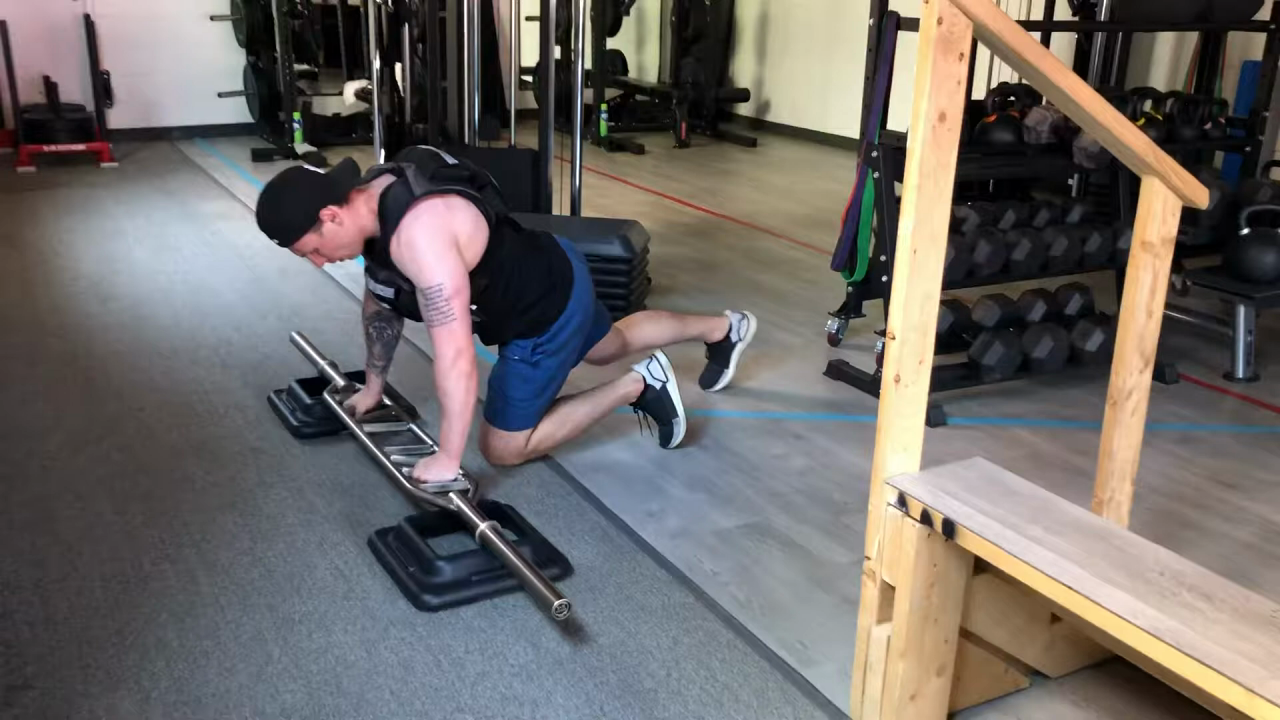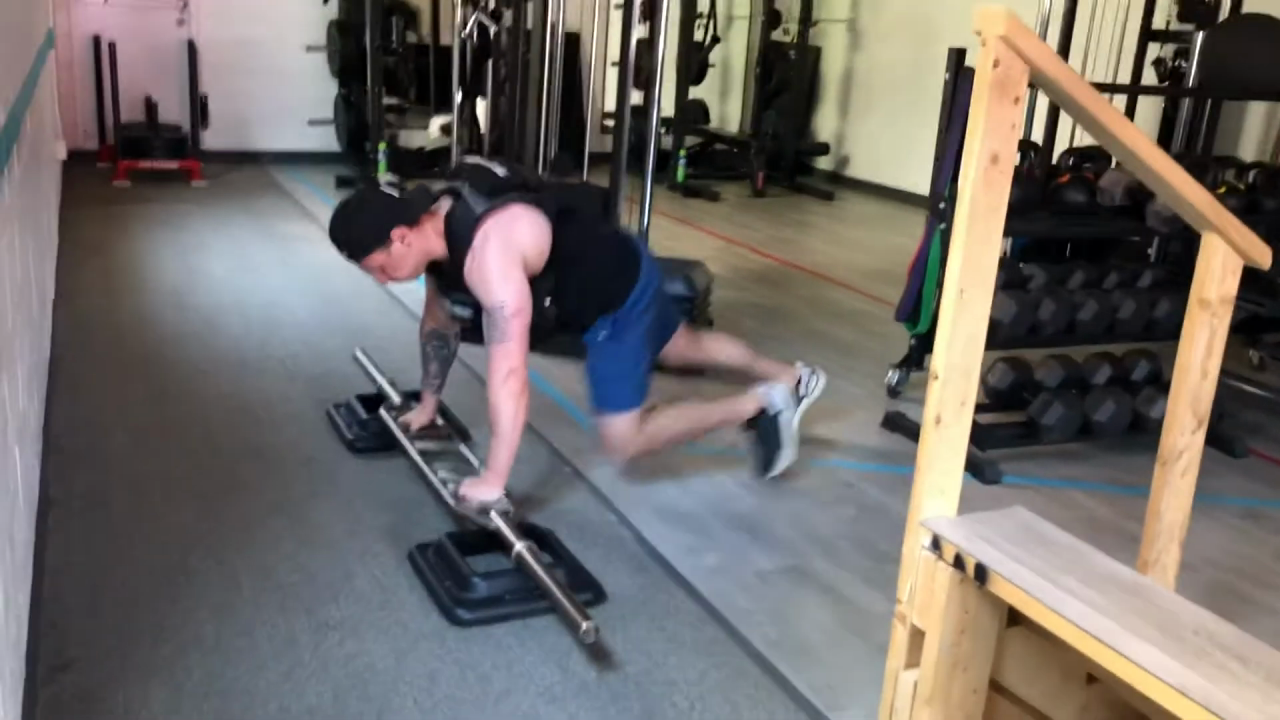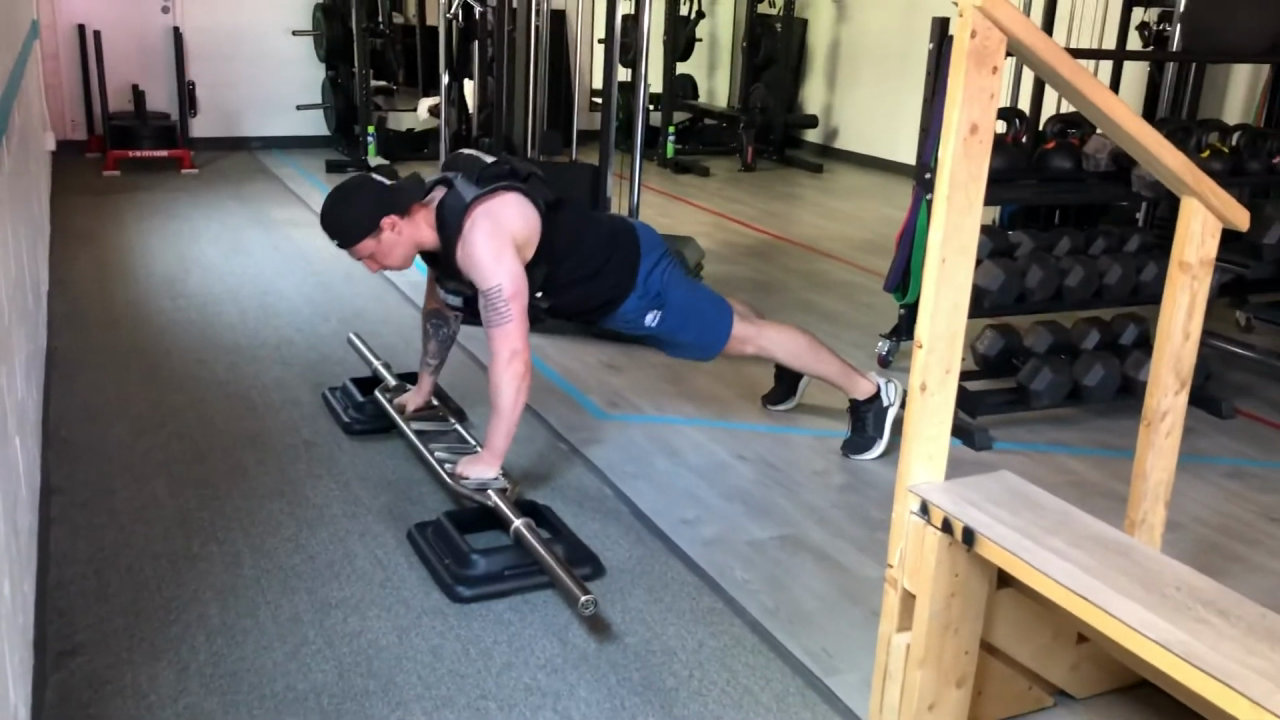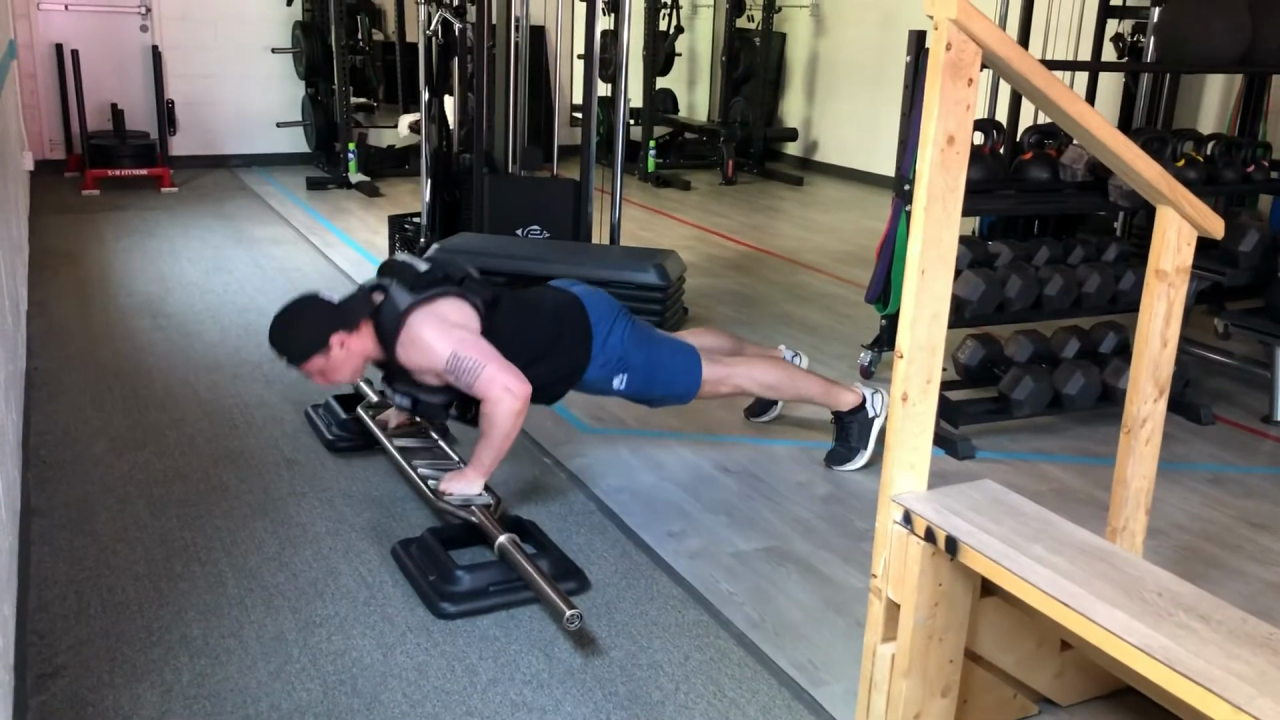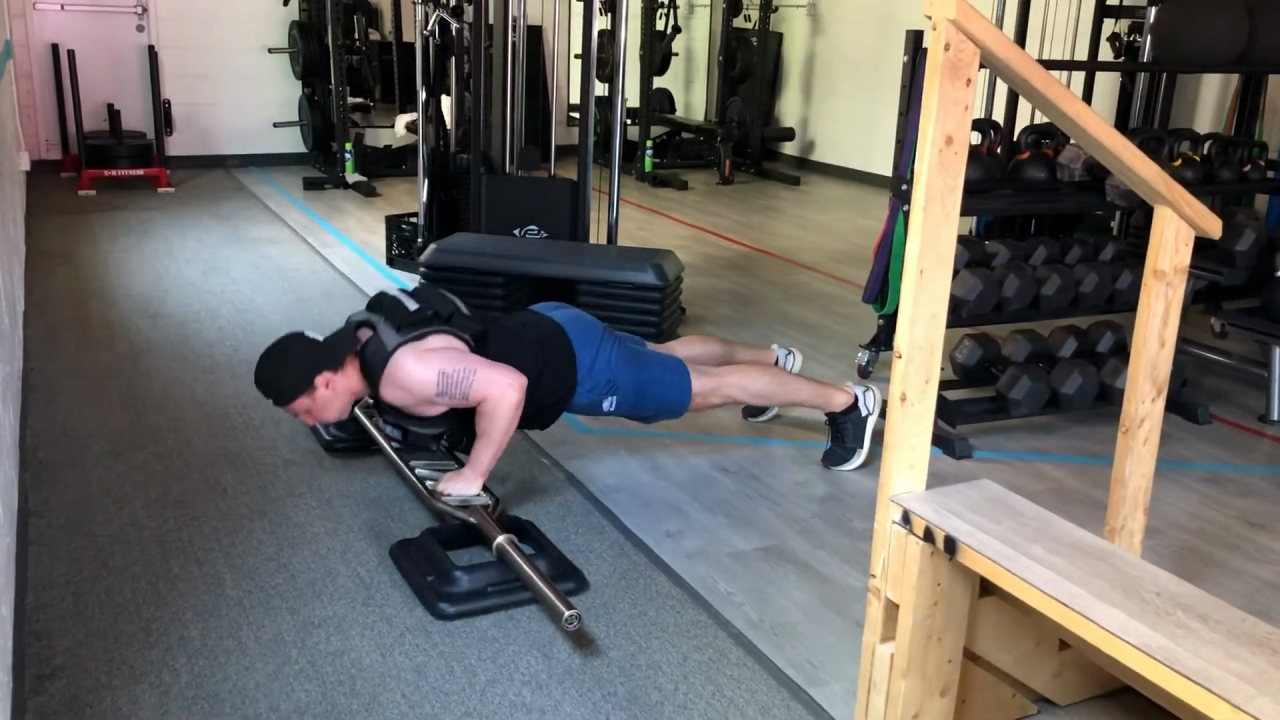
dt=1s
person 1, frame 1
left shoulder: (416, 231)
right shoulder: (372, 199)
left elbow: (455, 353)
right elbow: (381, 298)
left wrist: (447, 460)
right wrist: (373, 386)
left hip: (548, 308)
right hip: (550, 276)
left knee: (503, 448)
right knee: (611, 345)
left ankle: (638, 386)
right ankle: (724, 329)
person 1, frame 2
left shoulder: (486, 250)
right shoulder: (436, 226)
left elbow: (509, 373)
right elbow: (439, 321)
left wrist: (493, 481)
right wrist: (428, 404)
left hip: (619, 290)
right hip: (609, 276)
left knee: (624, 442)
right knee: (683, 347)
left ankle: (759, 404)
right ankle: (788, 375)
person 1, frame 3
left shoulder: (479, 237)
right shoulder: (429, 215)
left elbow: (510, 357)
right elbow: (440, 303)
left wrist: (490, 459)
right wrist: (424, 385)
left hip: (631, 276)
right hip: (602, 268)
left knee: (742, 335)
right knee: (714, 315)
left ankle: (870, 392)
right ankle: (791, 370)
person 1, frame 4
left shoulder: (418, 336)
right shoulder: (376, 313)
left elbow: (511, 392)
left wrist: (474, 476)
left hip: (590, 342)
right hip: (562, 315)
left knee: (715, 377)
right knee: (680, 345)
left ankle: (853, 401)
right ankle: (775, 353)
person 1, frame 5
left shoulder: (400, 376)
right shoulder: (358, 340)
left elbow: (508, 385)
left wrist: (474, 475)
right wrist: (403, 416)
left hip: (578, 367)
right hip: (548, 330)
left knee: (705, 389)
right knee: (666, 353)
left ankle: (847, 399)
right ankle: (769, 356)
